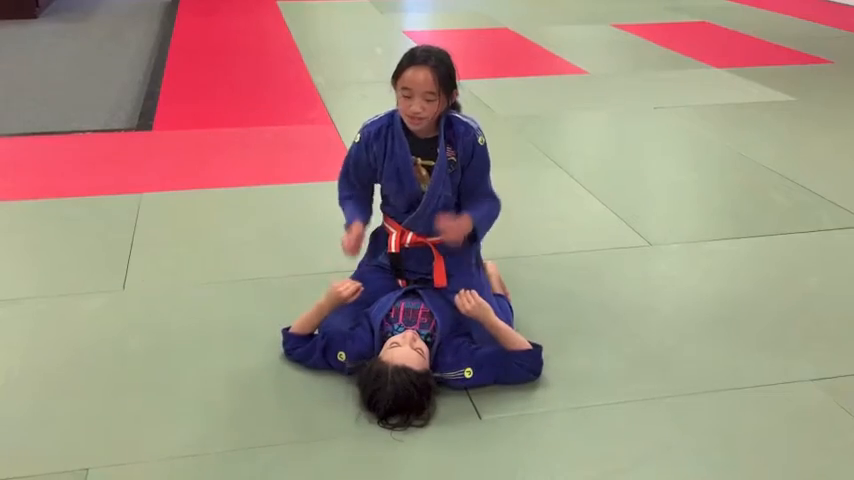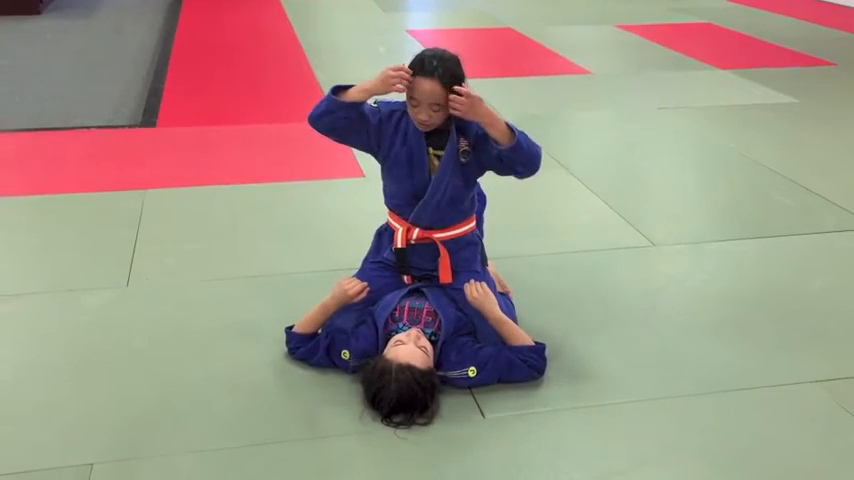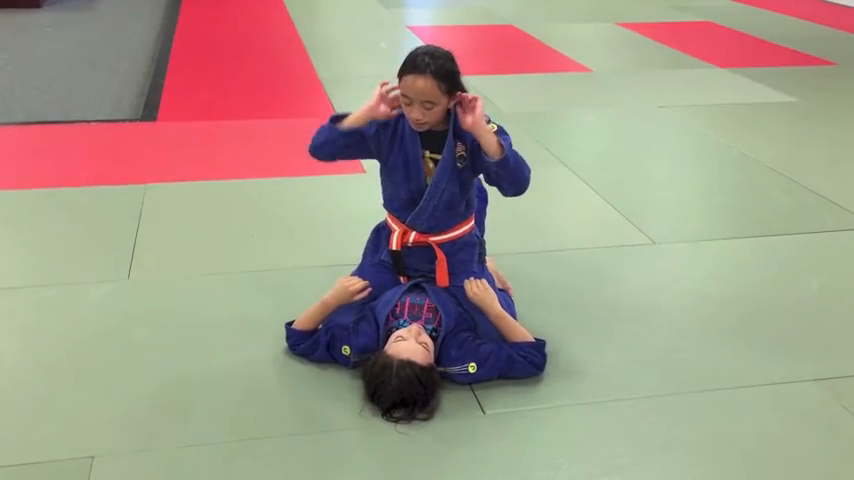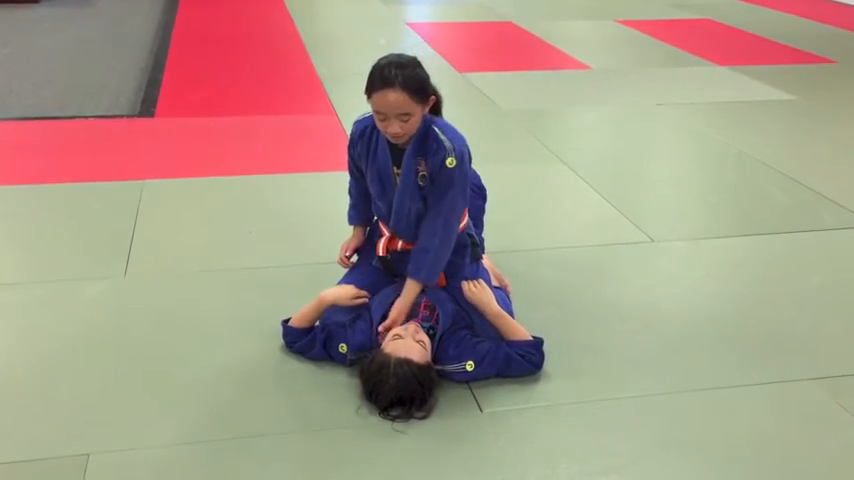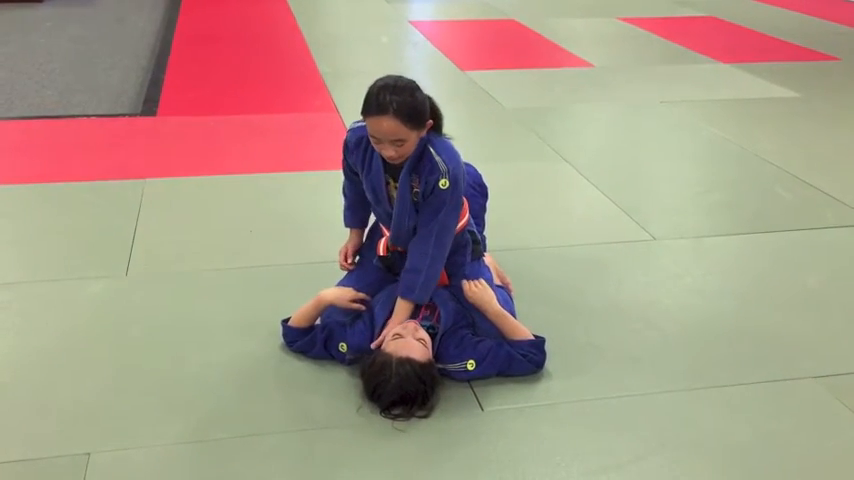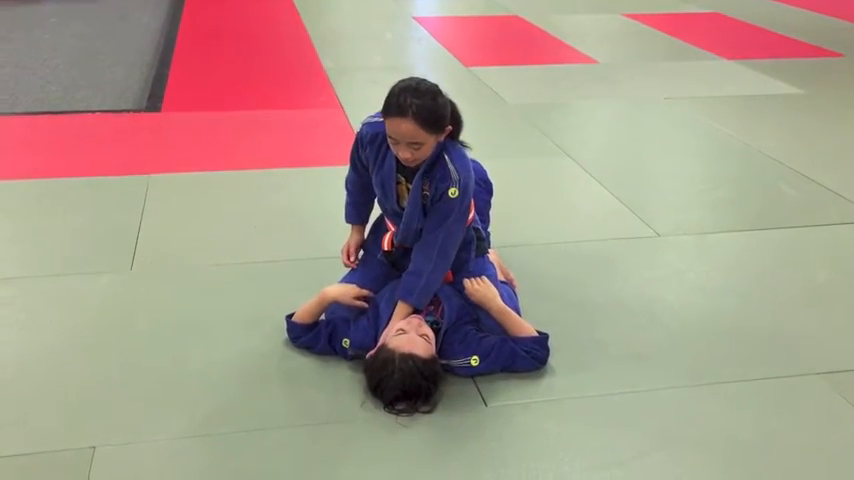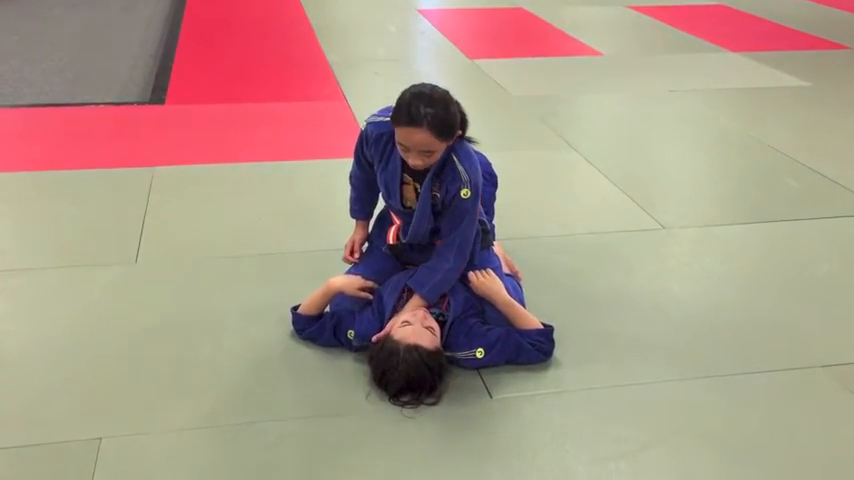
dt=0.7s
person 1, frame 1
left shoulder: (358, 351)
right shoulder: (452, 363)
left elbow: (295, 343)
right elbow: (529, 362)
left wrist: (327, 303)
right wrist: (487, 318)
right ankle: (487, 272)
person 1, frame 2
left shoulder: (361, 349)
right shoulder: (456, 364)
left elbow: (299, 342)
right elbow: (533, 361)
left wrist: (332, 301)
right wrist: (493, 312)
person 1, frame 3
left shoulder: (361, 345)
right shoulder: (457, 361)
left elbow: (299, 338)
right elbow: (533, 358)
left wrist: (331, 300)
right wrist: (493, 308)
person 1, frame 4
left shoulder: (358, 343)
right shoulder: (454, 358)
left elbow: (295, 335)
right elbow: (531, 356)
left wrist: (325, 298)
right wrist: (490, 307)
person 1, frame 5
left shoulder: (359, 342)
right shoulder: (455, 357)
left elbow: (295, 334)
right elbow: (532, 355)
left wrist: (324, 298)
right wrist: (491, 306)
person 1, frame 6
left shoulder: (362, 339)
right shoulder: (458, 353)
left elbow: (299, 330)
right elbow: (536, 352)
left wrist: (327, 294)
right wrist: (494, 303)
person 1, frame 7
left shoulder: (366, 330)
right shoulder: (463, 345)
left elbow: (305, 322)
right elbow: (540, 344)
left wrist: (333, 285)
right wrist: (498, 295)
person 2, frame 1
left shoulder: (467, 137)
right shoulder: (374, 136)
left elbow: (482, 198)
right elbow: (354, 189)
left wrist: (465, 225)
right wrist: (356, 223)
left hip: (452, 250)
right hip: (393, 246)
left ankle: (483, 275)
person 2, frame 2
left shoulder: (471, 130)
right shoulder: (387, 120)
left elbow: (527, 163)
right elbow: (323, 119)
left wrist: (486, 117)
right wrist: (371, 89)
left hip: (457, 249)
right hip: (398, 244)
left ankle: (486, 279)
person 2, frame 3
left shoulder: (471, 132)
right shoulder: (387, 126)
left elbow: (516, 184)
right elbow: (321, 148)
left wrist: (481, 131)
right wrist: (367, 114)
left hip: (455, 251)
right hip: (395, 245)
left ankle: (483, 270)
person 2, frame 4
left shoulder: (450, 150)
right shoulder: (363, 133)
left elbow: (439, 230)
left wrist: (407, 298)
right wrist: (359, 231)
left hip: (446, 251)
right hip: (387, 243)
left ankle: (481, 267)
person 2, frame 5
left shoulder: (444, 168)
right shoulder: (357, 140)
left elbow: (430, 246)
left wrist: (400, 317)
right wrist: (356, 235)
left hip: (445, 247)
right hip: (390, 241)
right knee: (338, 314)
left ankle: (481, 261)
person 2, frame 6
left shoulder: (456, 175)
right shoulder: (371, 133)
left elbow: (434, 253)
left wrist: (398, 321)
right wrist: (357, 230)
left hip: (451, 246)
right hip: (394, 238)
left ankle: (486, 258)
person 2, frame 7
left shoulder: (464, 173)
right shoulder: (377, 131)
left elbow: (451, 253)
right elbow: (364, 176)
right wrist: (361, 226)
left hip: (456, 239)
right hip: (398, 231)
right knee: (345, 307)
